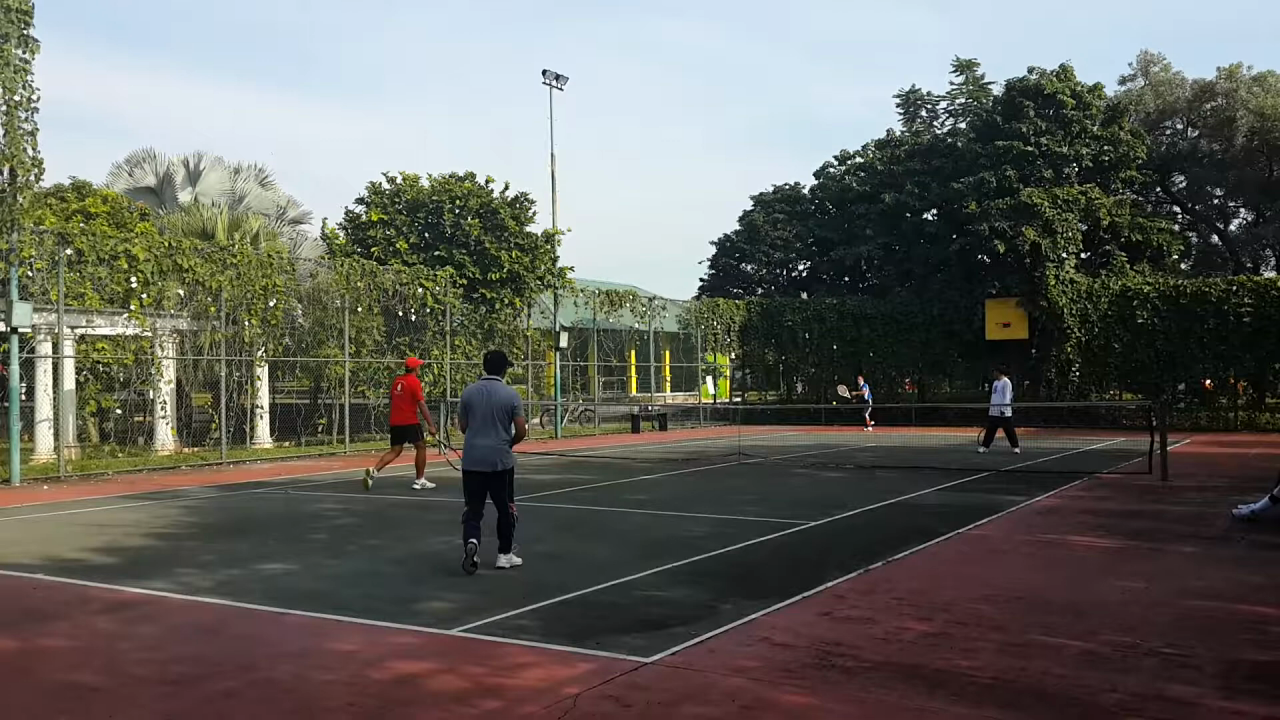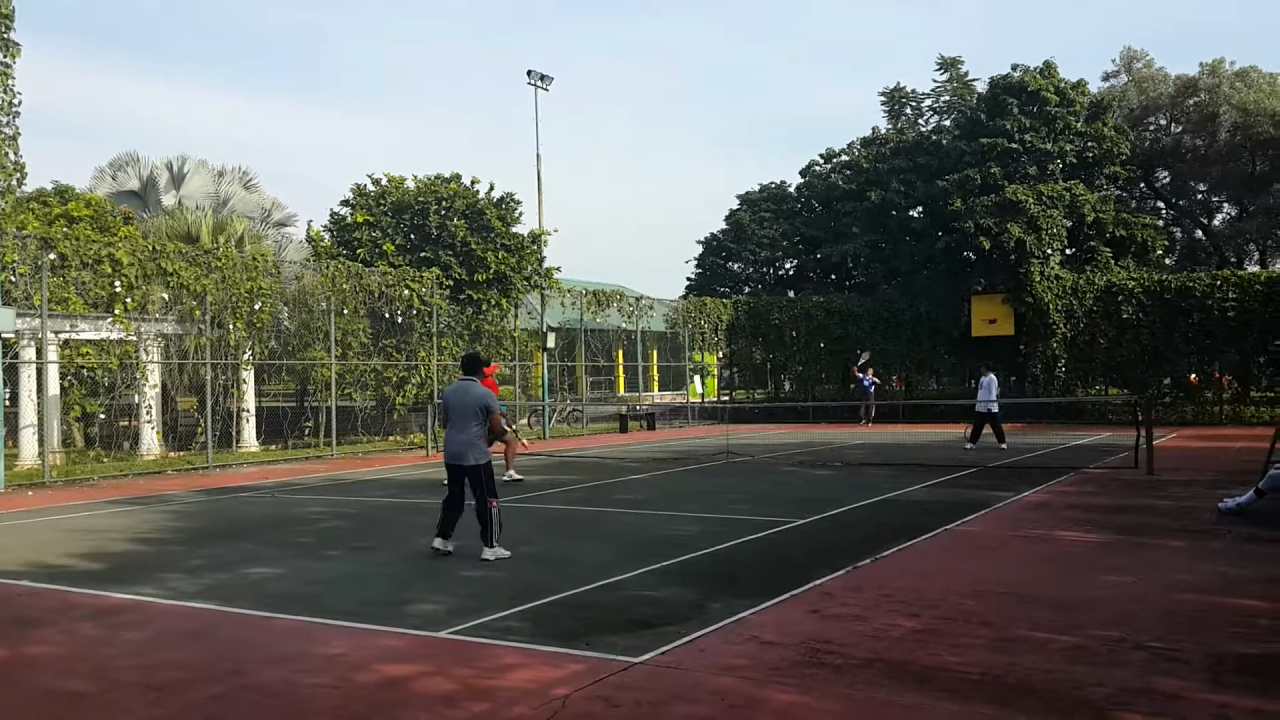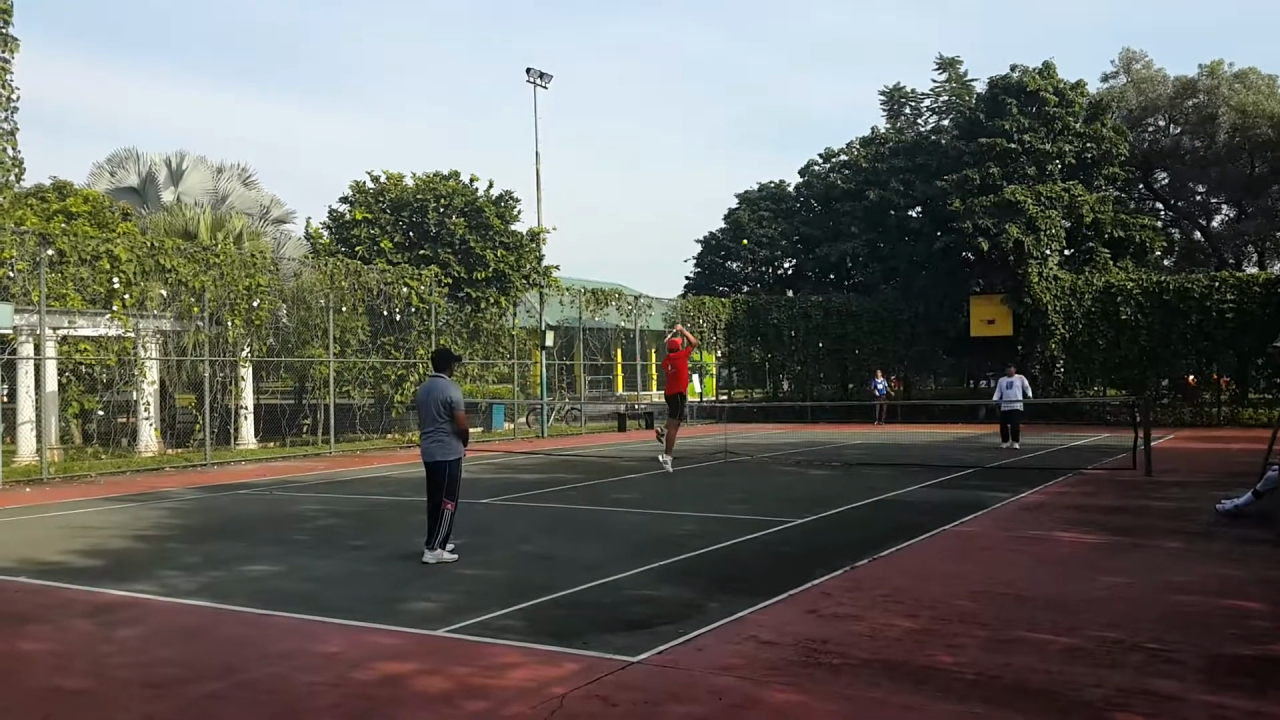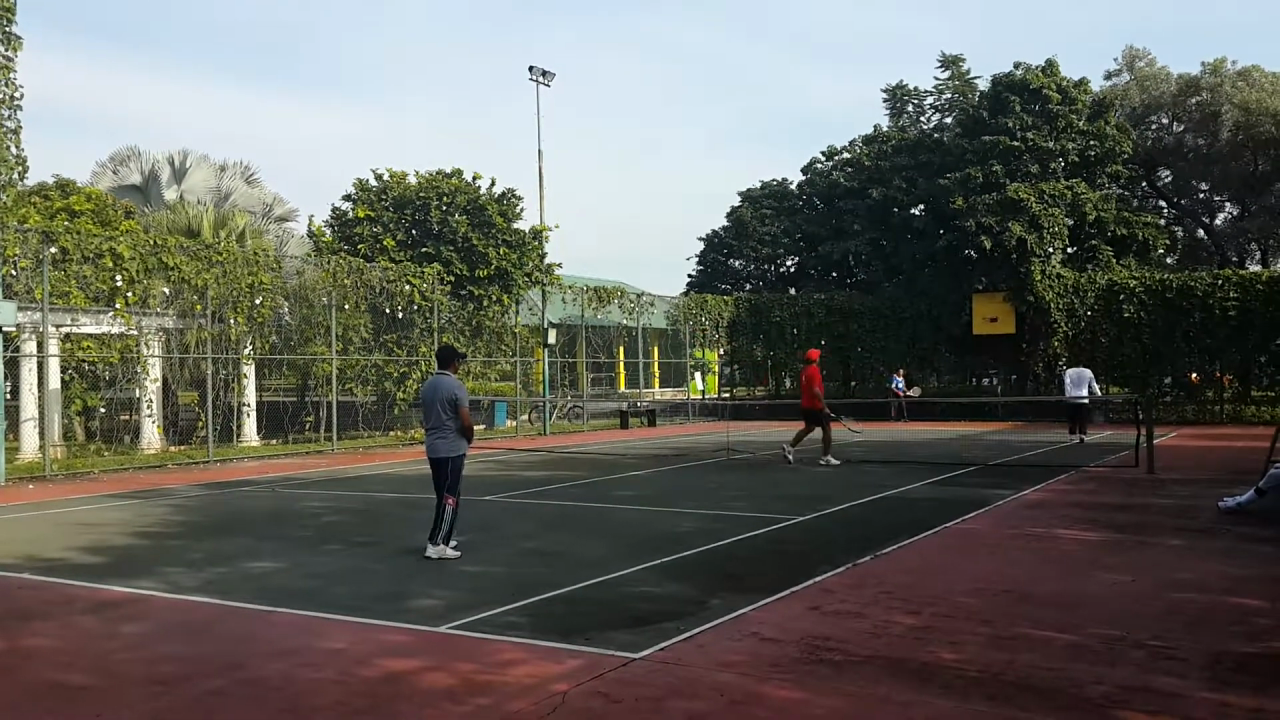
dt=1s
person 1, frame 1
left shoulder: (468, 392)
right shoulder: (511, 395)
left elbow: (463, 426)
right elbow: (521, 431)
left hip: (472, 459)
right hip: (500, 459)
left knee: (473, 508)
right knee: (505, 508)
left ankle: (472, 542)
right ankle: (504, 554)
person 1, frame 2
left shoulder: (448, 392)
right shoulder: (485, 394)
left elbow: (443, 423)
right elbow: (498, 428)
right wrist: (488, 441)
left hip: (452, 454)
right hip: (477, 455)
left knee: (454, 497)
right knee: (488, 501)
left ankle: (441, 538)
right ankle: (491, 547)
person 1, frame 3
left shoulder: (422, 389)
right shoulder: (451, 389)
right elbow: (462, 425)
right wrist: (464, 443)
left hip: (428, 451)
right hip: (448, 452)
left knee: (435, 500)
right knee: (447, 501)
left ankle: (436, 543)
right ankle: (433, 550)
person 1, frame 4
left shoulder: (427, 386)
right shoulder: (456, 386)
right elbow: (466, 422)
right wrist: (469, 440)
left hip: (433, 448)
right hip: (452, 449)
left knee: (443, 496)
right knee: (449, 498)
left ankle: (441, 540)
right ankle: (436, 545)
